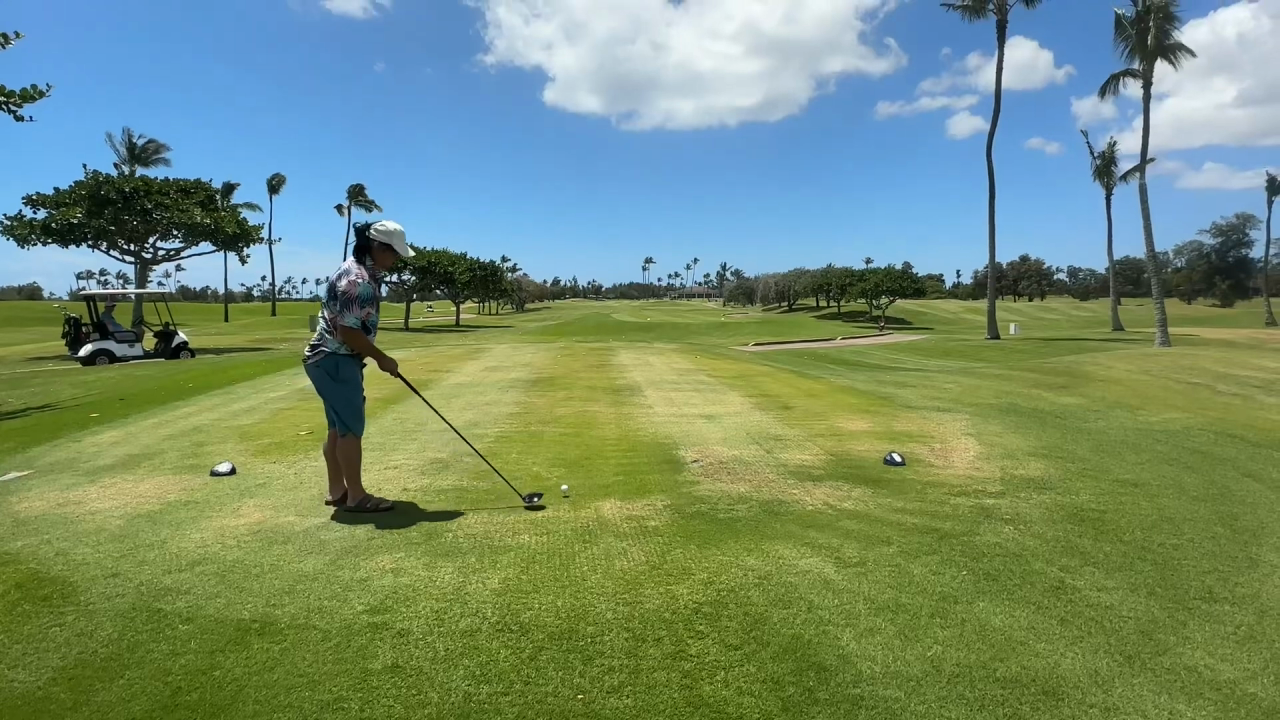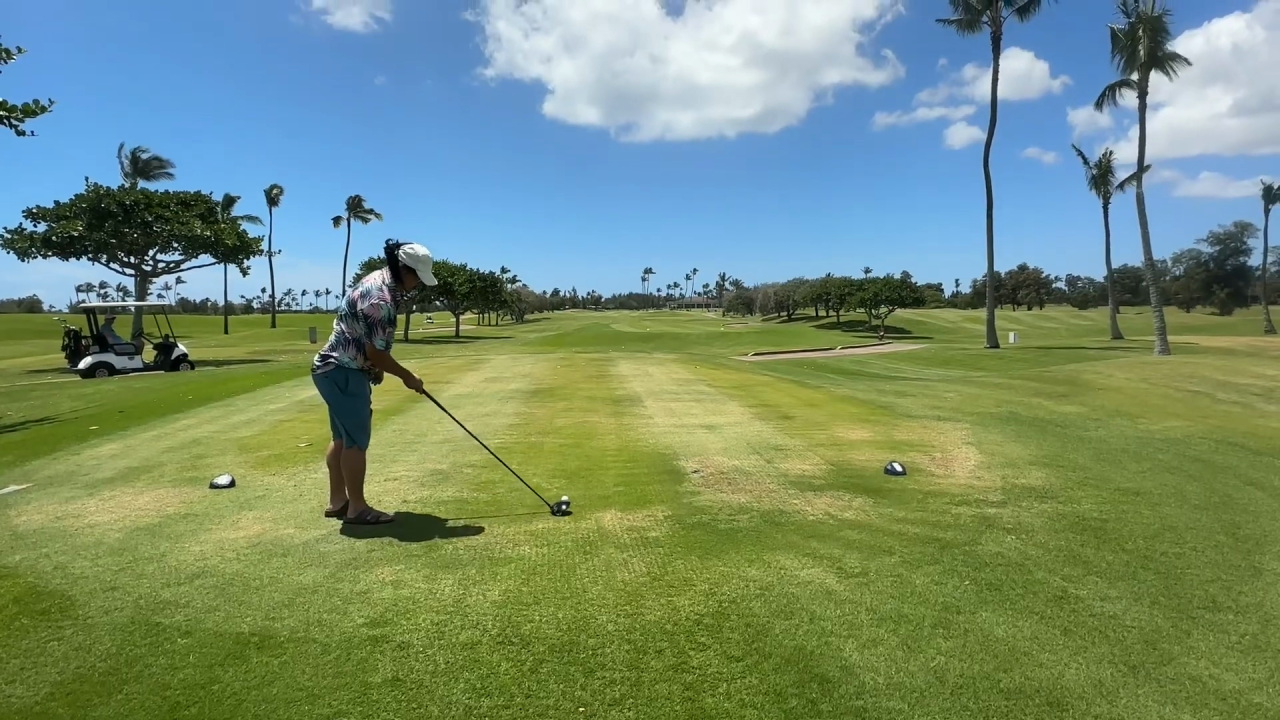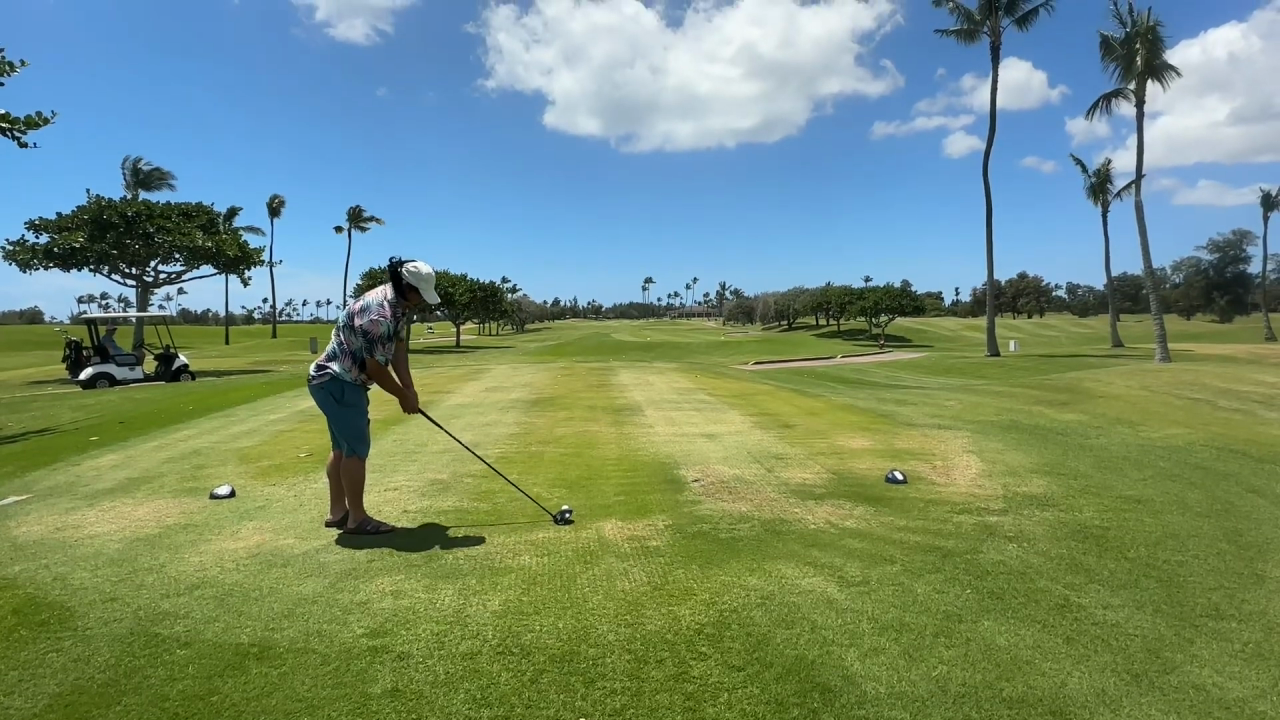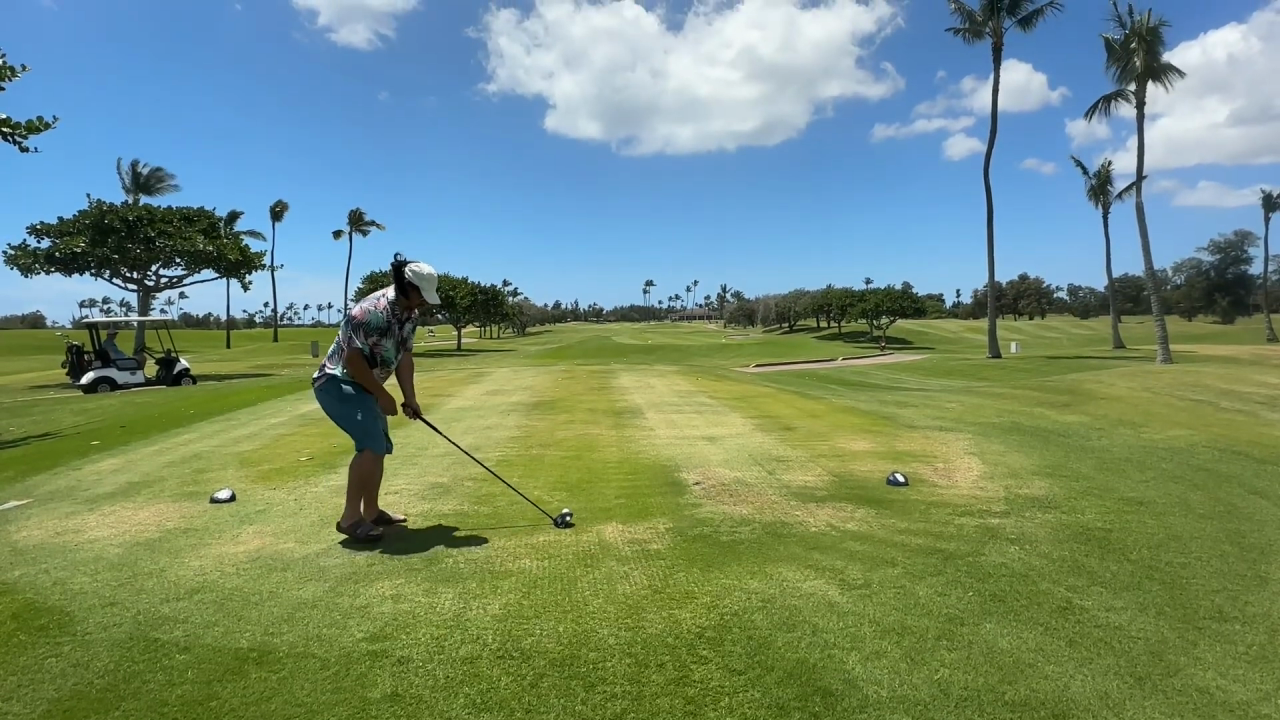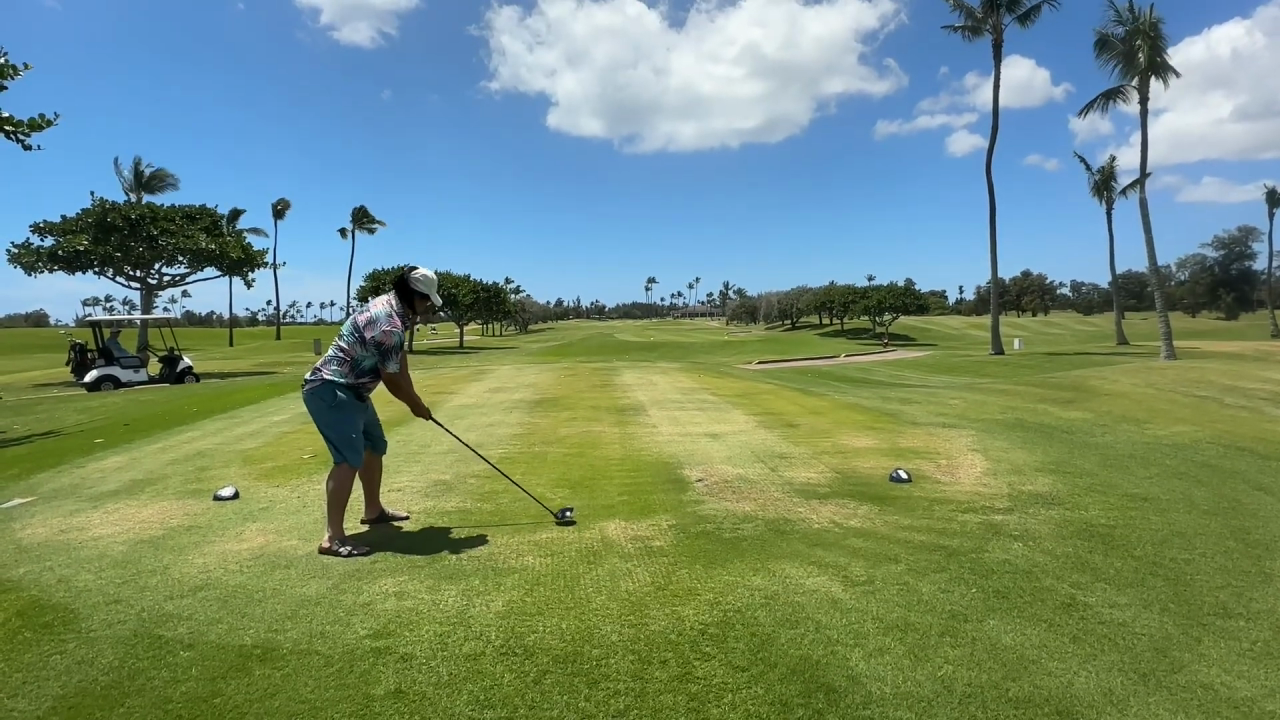
dt=1s
person 1, frame 1
left shoulder: (363, 270)
right shoulder: (358, 280)
right elbow: (348, 330)
left wrist: (372, 356)
right wrist: (381, 358)
left hip: (331, 358)
right hip: (335, 361)
left knee: (338, 426)
right knee: (350, 427)
left ankle: (337, 490)
right ankle: (355, 496)
person 1, frame 2
left shoulder: (380, 280)
right shoulder: (379, 300)
right elbow: (376, 352)
left wrist: (376, 368)
right wrist: (407, 377)
left hip: (335, 368)
right hip: (344, 372)
left knee: (342, 437)
right knee: (356, 439)
left ankle: (338, 501)
right ankle: (357, 508)
person 1, frame 3
left shoulder: (395, 304)
right shoulder: (378, 315)
left elbow: (398, 350)
right elbow: (376, 368)
left wrist: (410, 389)
right wrist: (404, 397)
left hip: (337, 379)
right hip: (337, 382)
left knee: (343, 447)
right knee: (356, 448)
left ankle: (338, 511)
right ankle: (356, 518)
person 1, frame 4
left shoulder: (409, 314)
right shoulder: (372, 311)
left elbow: (404, 356)
right elbow: (353, 358)
left wrist: (410, 398)
right wrist: (383, 396)
left hip: (363, 386)
right hip: (338, 383)
left knee: (378, 446)
right knee: (372, 444)
left ankle: (371, 511)
right ankle: (351, 516)
person 1, frame 5
left shoulder: (393, 308)
right shoulder: (389, 325)
left elbow: (399, 362)
right elbow: (391, 378)
left wrist: (414, 397)
right wrist: (416, 405)
left hip: (350, 390)
right hip: (330, 391)
left knee: (374, 445)
right knee: (349, 458)
left ankle: (373, 510)
right ankle: (333, 537)
